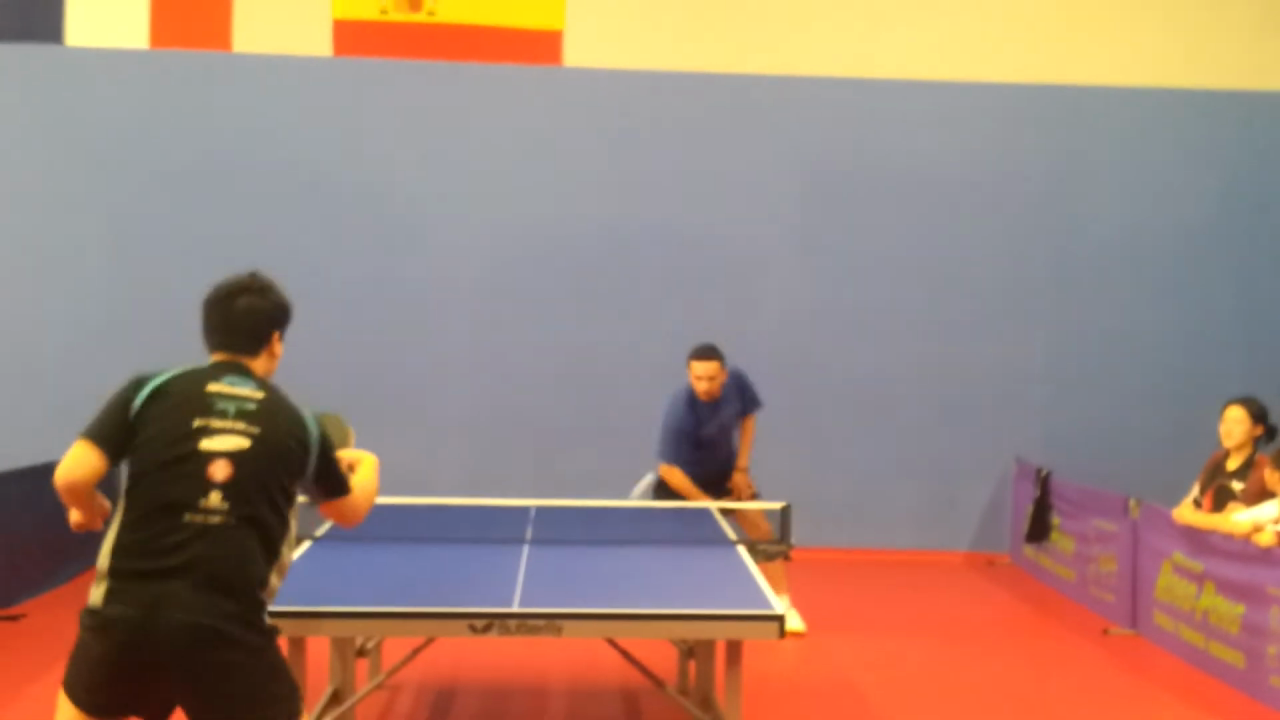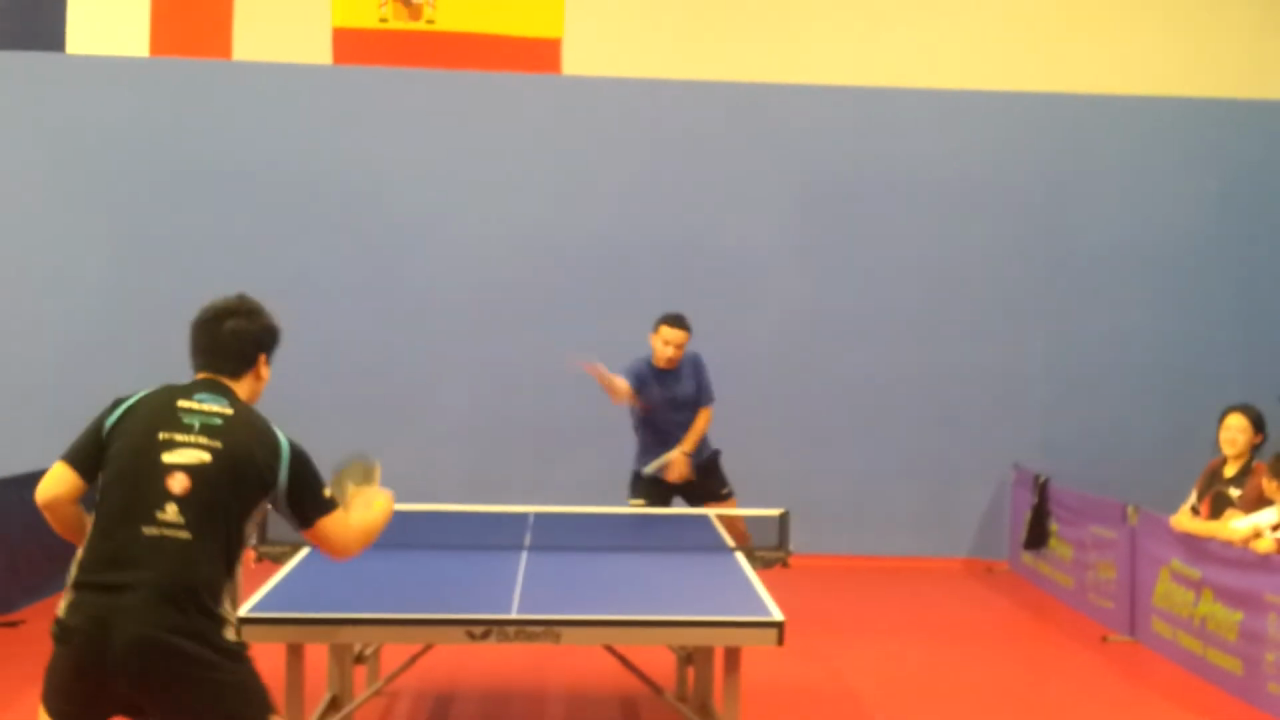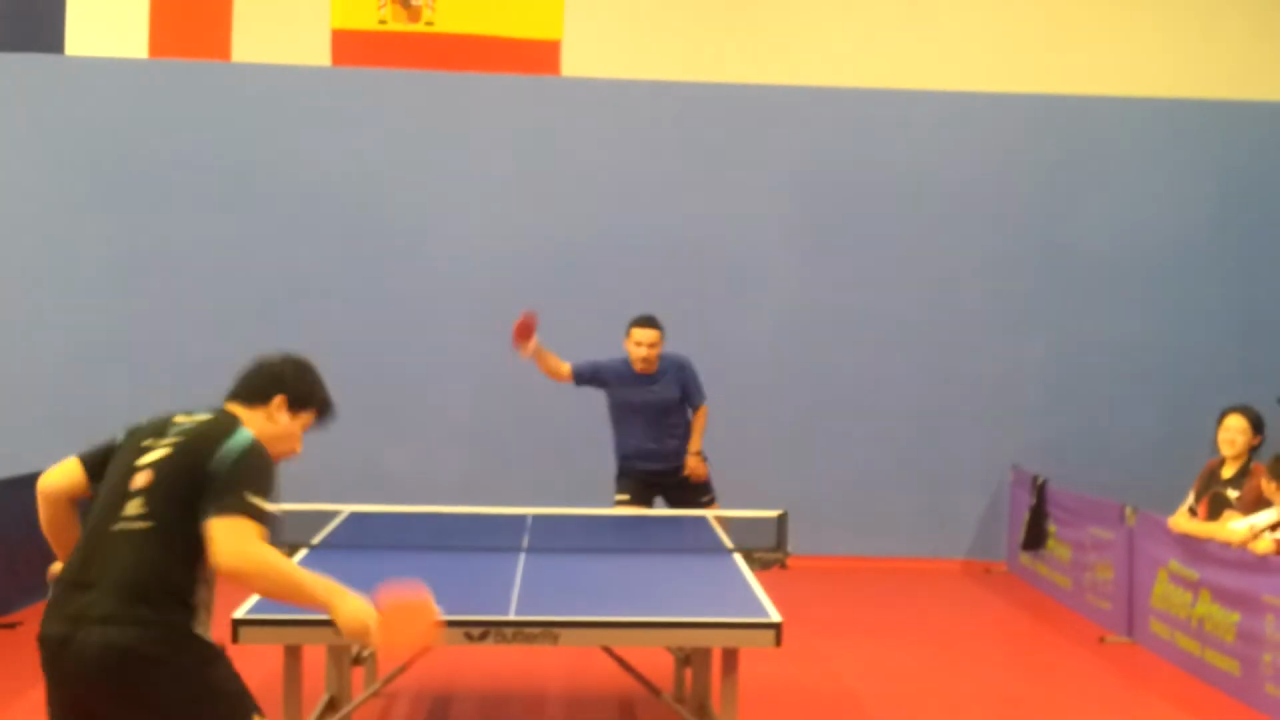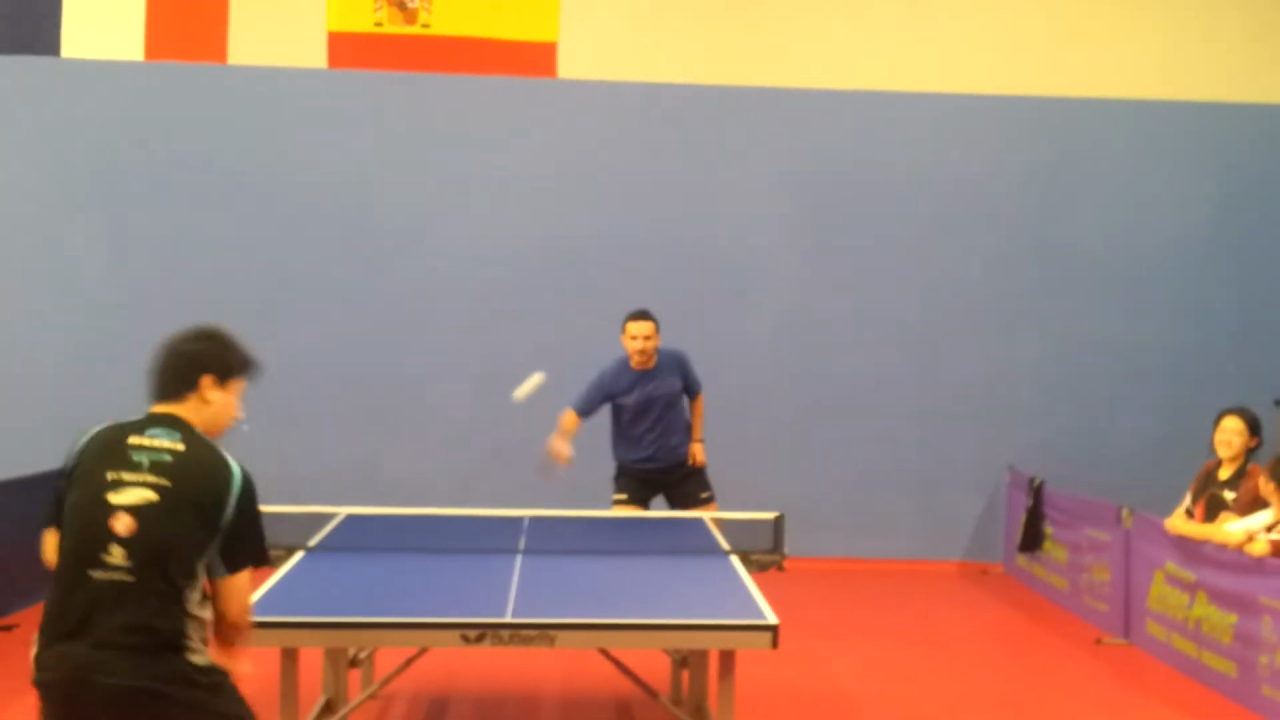
dt=0.2s
person 1, frame 1
left shoulder: (150, 392)
right shoulder: (294, 425)
left elbow: (71, 477)
right elbow: (349, 512)
left wrist: (93, 510)
right wrist: (367, 466)
left hip: (123, 613)
right hip: (225, 631)
person 1, frame 2
left shoulder: (128, 410)
right shoulder: (270, 444)
left elbow: (51, 495)
right elbow: (341, 540)
right wrist: (379, 504)
left hip: (89, 626)
right hip: (189, 642)
person 1, frame 3
left shoulder: (150, 432)
right shoulder: (242, 452)
left elbow: (51, 488)
right elbow: (236, 558)
left wrist: (75, 561)
right wrist: (334, 597)
left hip: (66, 636)
right hip: (153, 647)
person 1, frame 4
left shoulder: (92, 447)
right shoulder: (224, 477)
left elbow: (54, 553)
right elbow: (233, 610)
left hip: (66, 672)
right hip: (164, 686)
person 2, frame 1
left shoulder: (737, 380)
right shoulder: (679, 411)
left elbow: (748, 417)
right elbow: (668, 469)
left wrist: (741, 468)
right wrist: (703, 503)
left hip: (725, 472)
right hip: (684, 480)
left knee: (762, 533)
left ankle: (782, 605)
person 2, frame 2
left shoulder: (694, 363)
right shoulder: (639, 372)
left elbow: (705, 412)
right elbow: (620, 389)
left wrist: (684, 452)
right wrist: (608, 381)
left hip: (698, 462)
right hip: (653, 473)
left knee: (735, 527)
person 2, frame 3
left shoulder: (680, 367)
right shoulder: (610, 371)
left elbow: (700, 409)
right elbow: (561, 371)
left wrist: (695, 452)
right wrist: (535, 350)
left hip: (681, 465)
right hip: (635, 471)
person 2, frame 4
left shoulder: (677, 361)
right shoulder: (611, 377)
left elbow: (696, 397)
right elbow: (574, 414)
left wrist: (697, 440)
right wrist: (560, 439)
left hip: (681, 463)
right hip: (635, 470)
